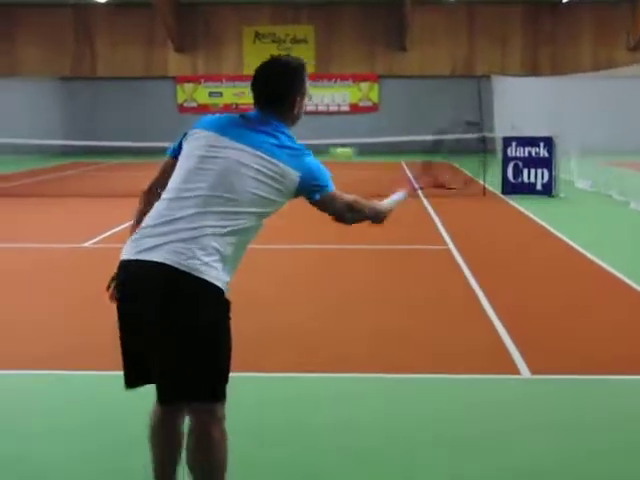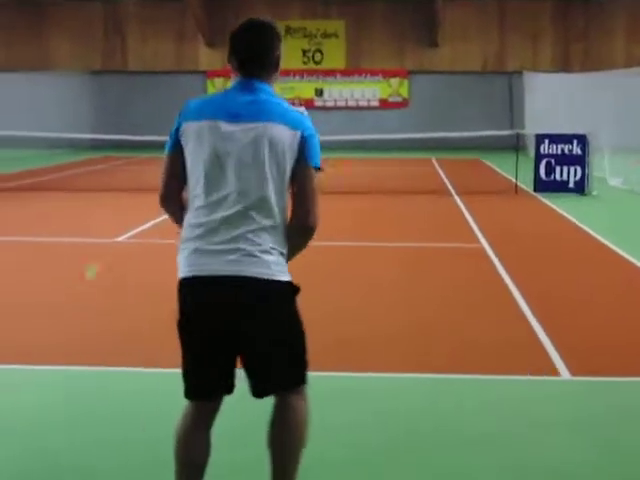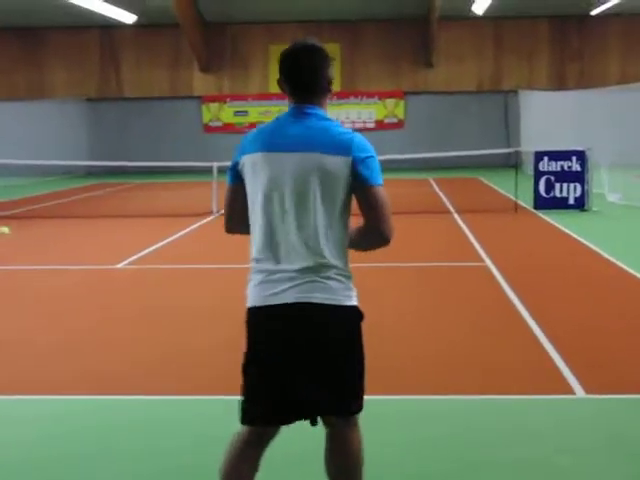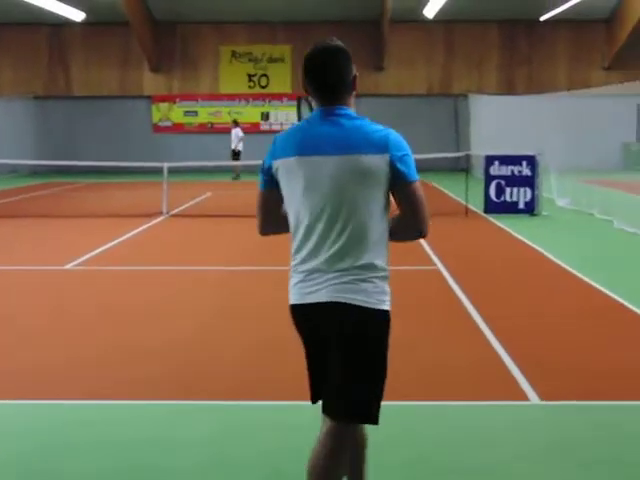
dt=0.4s
person 1, frame 1
left shoulder: (204, 127)
right shoulder: (297, 162)
left elbow: (152, 195)
right elbow: (345, 210)
right wrist: (377, 209)
left hip: (137, 265)
right hip: (194, 280)
left knee: (171, 401)
right knee: (206, 410)
person 1, frame 2
left shoulder: (192, 113)
right shoulder: (296, 124)
left elbow: (169, 198)
right elbow: (306, 220)
left hip: (197, 275)
right hip: (262, 277)
left knee: (202, 402)
right knee: (290, 393)
person 1, frame 3
left shoulder: (251, 144)
right shoulder: (351, 146)
left elbow: (233, 222)
right elbow: (381, 232)
left hip: (266, 301)
right hip: (328, 301)
left knee: (256, 429)
right knee: (342, 422)
person 1, frame 4
left shoulder: (282, 146)
right shoulder: (386, 142)
left elbow: (267, 224)
right elbow: (417, 225)
left hip: (306, 297)
right hip: (361, 299)
left knee: (343, 409)
right knee: (343, 421)
